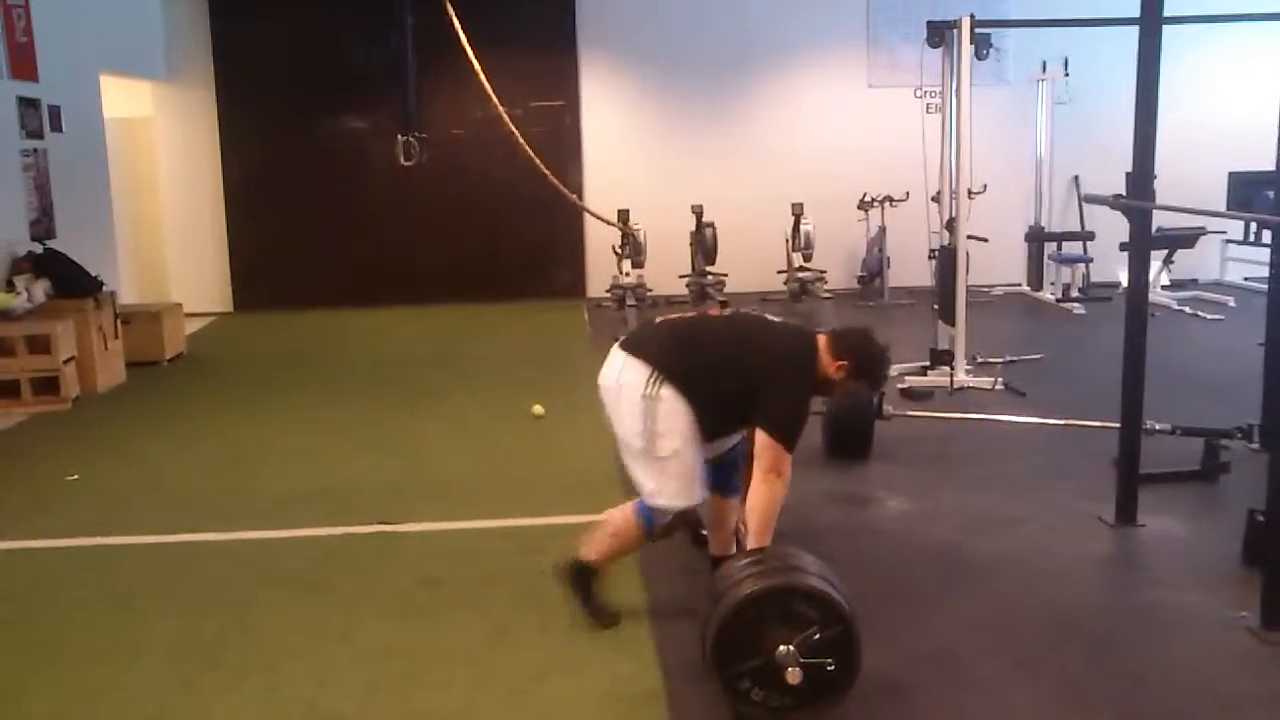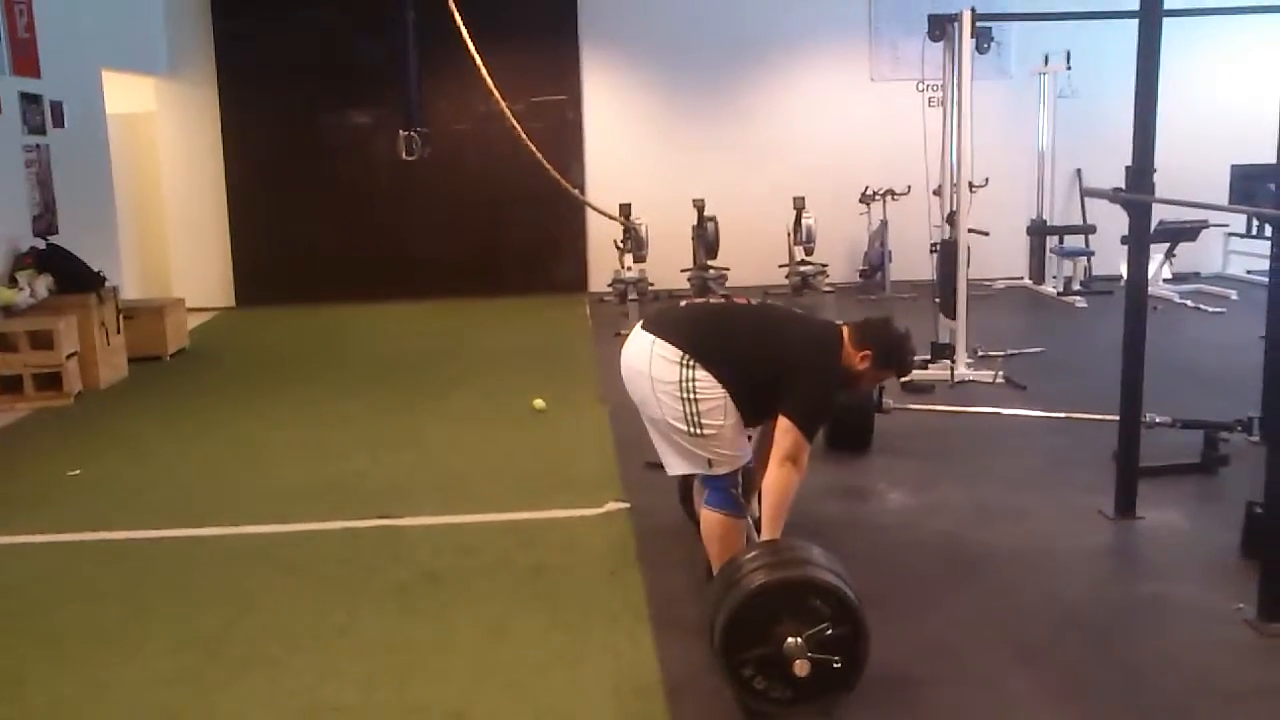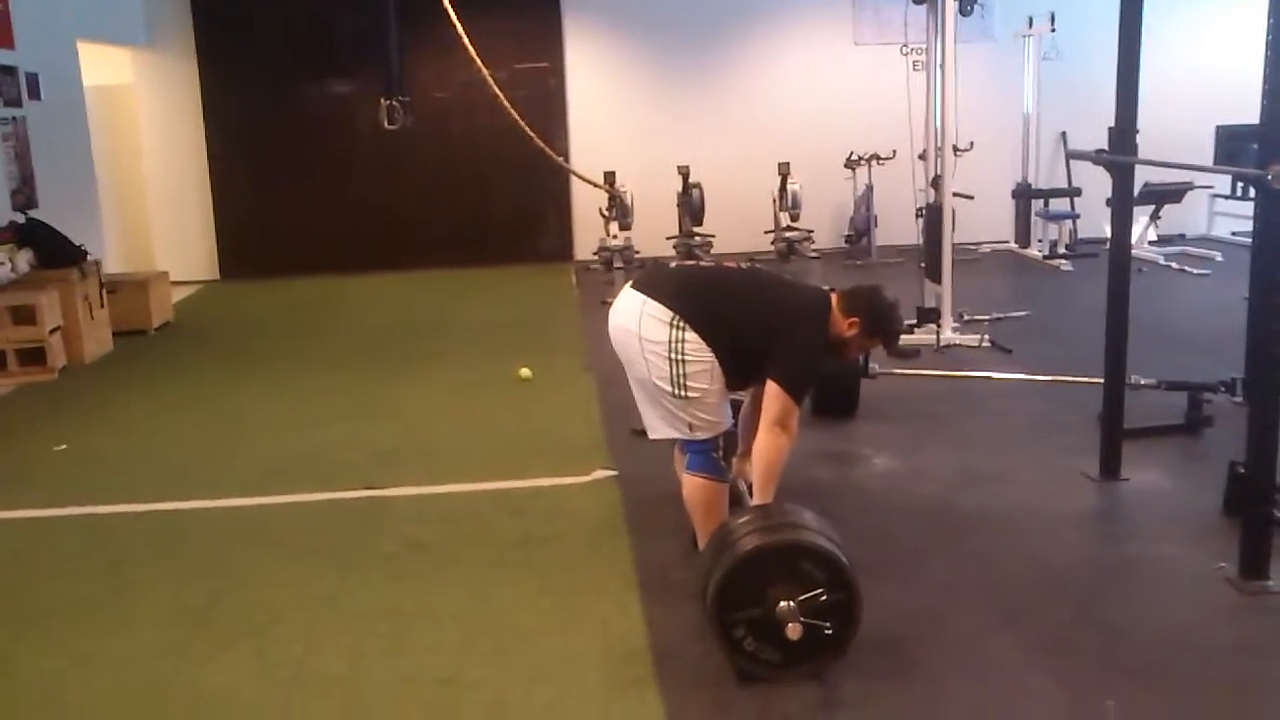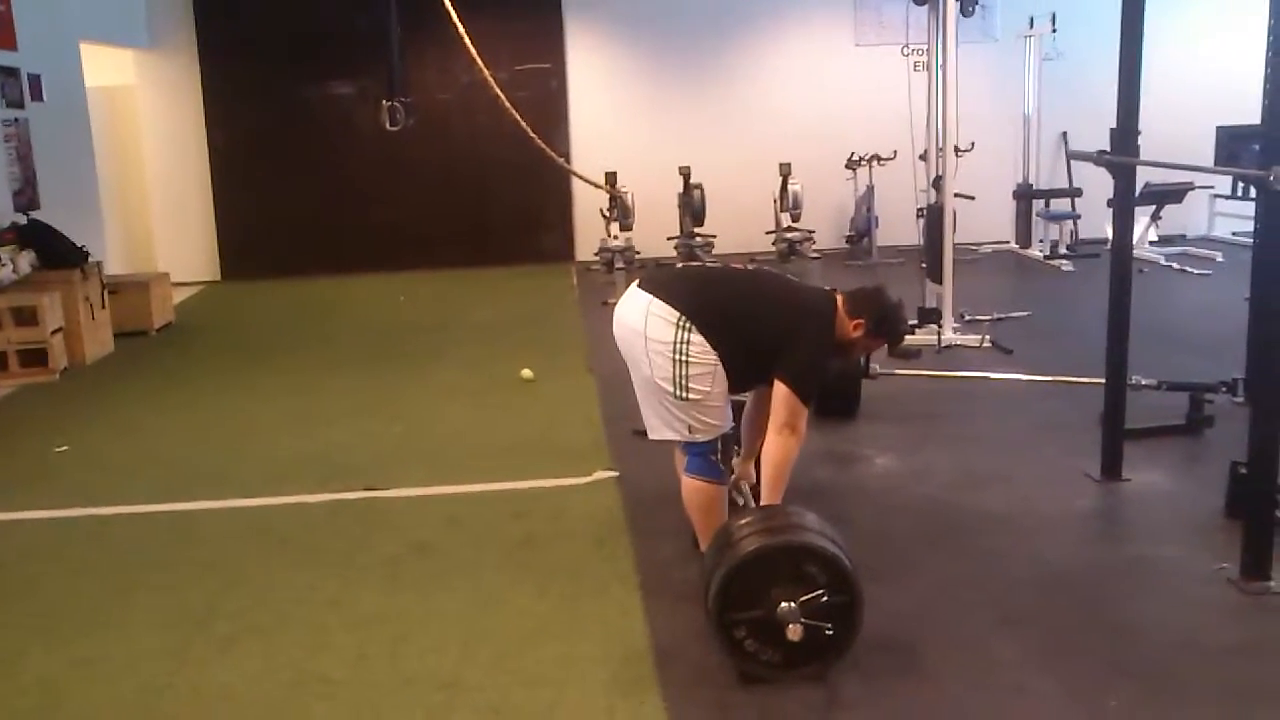
dt=1s
person 1, frame 1
left shoulder: (789, 346)
right shoulder: (792, 373)
right elbow: (772, 472)
left hip: (645, 364)
right hip: (646, 377)
left knee: (724, 460)
right knee: (673, 502)
left ankle: (722, 563)
right ankle: (584, 568)
person 1, frame 2
left shoulder: (814, 343)
right shoulder: (820, 366)
left elbow: (772, 425)
right elbow: (787, 460)
left wrist: (749, 497)
right hip: (671, 357)
left knee: (713, 467)
right knee: (725, 479)
left ankle: (720, 566)
person 1, frame 3
left shoulder: (799, 310)
right shoulder: (807, 331)
left elbow: (761, 392)
right elbow: (777, 427)
left wrist: (743, 458)
right hip: (662, 320)
left knee: (693, 432)
right knee: (706, 442)
left ankle: (705, 529)
person 1, frame 4
left shoulder: (804, 312)
right shoulder: (813, 332)
left elbow: (764, 392)
right elbow: (786, 428)
left wrist: (746, 462)
right hip: (667, 321)
left knee: (692, 432)
right knee: (705, 445)
left ankle: (705, 528)
